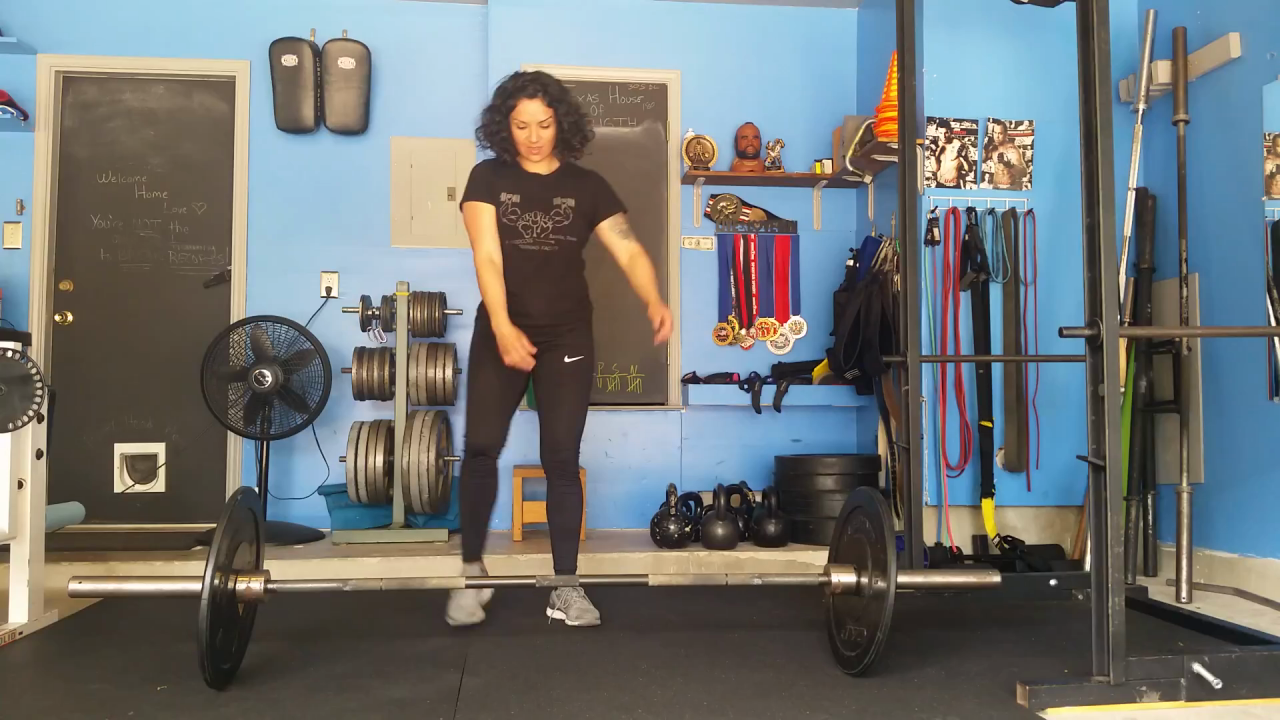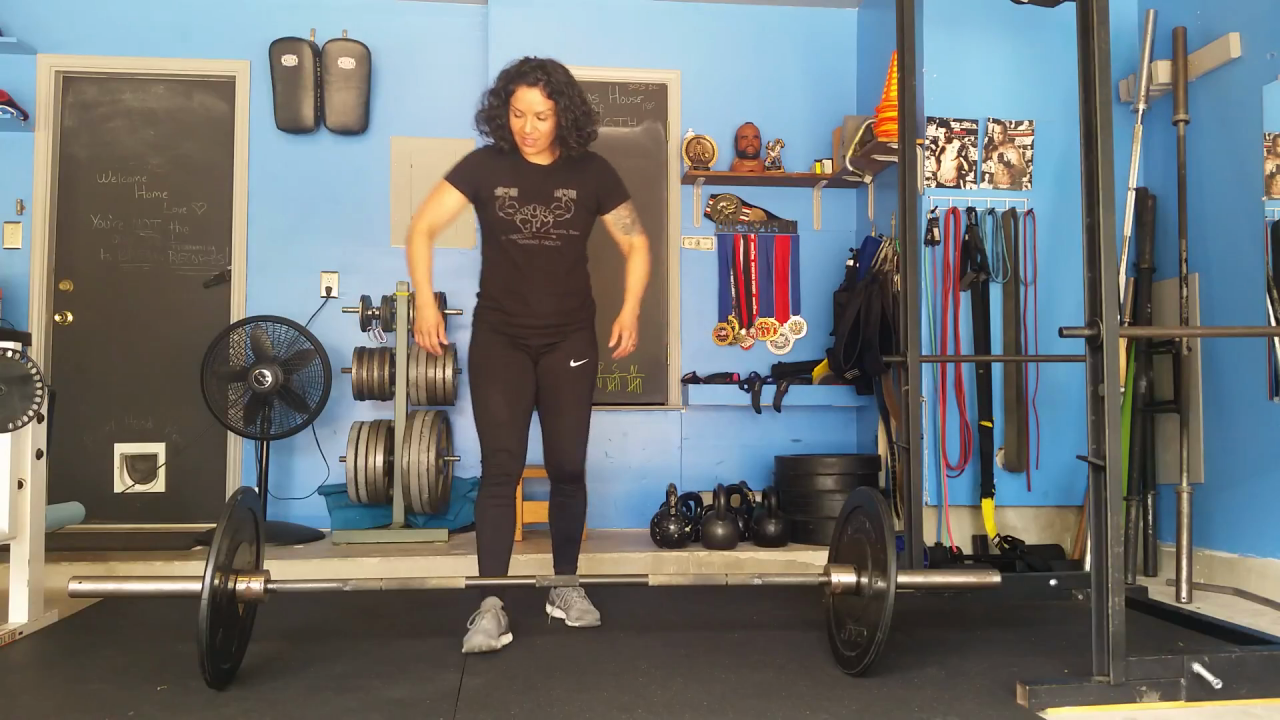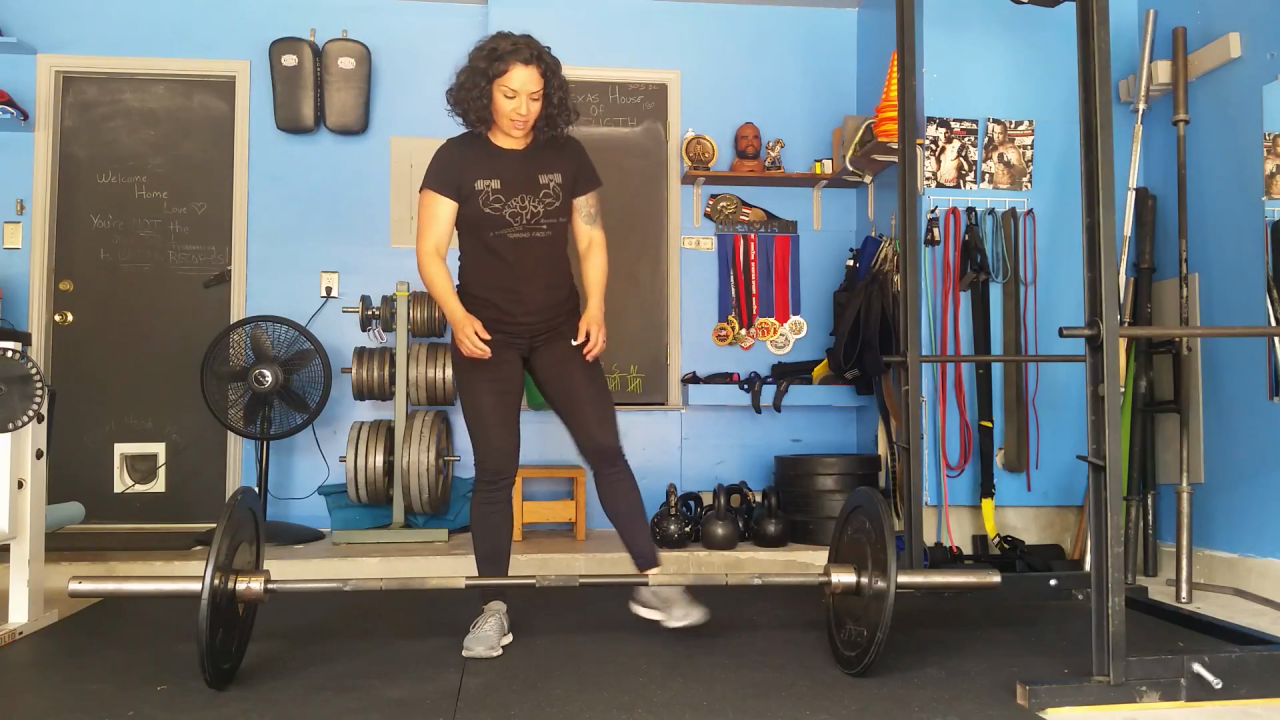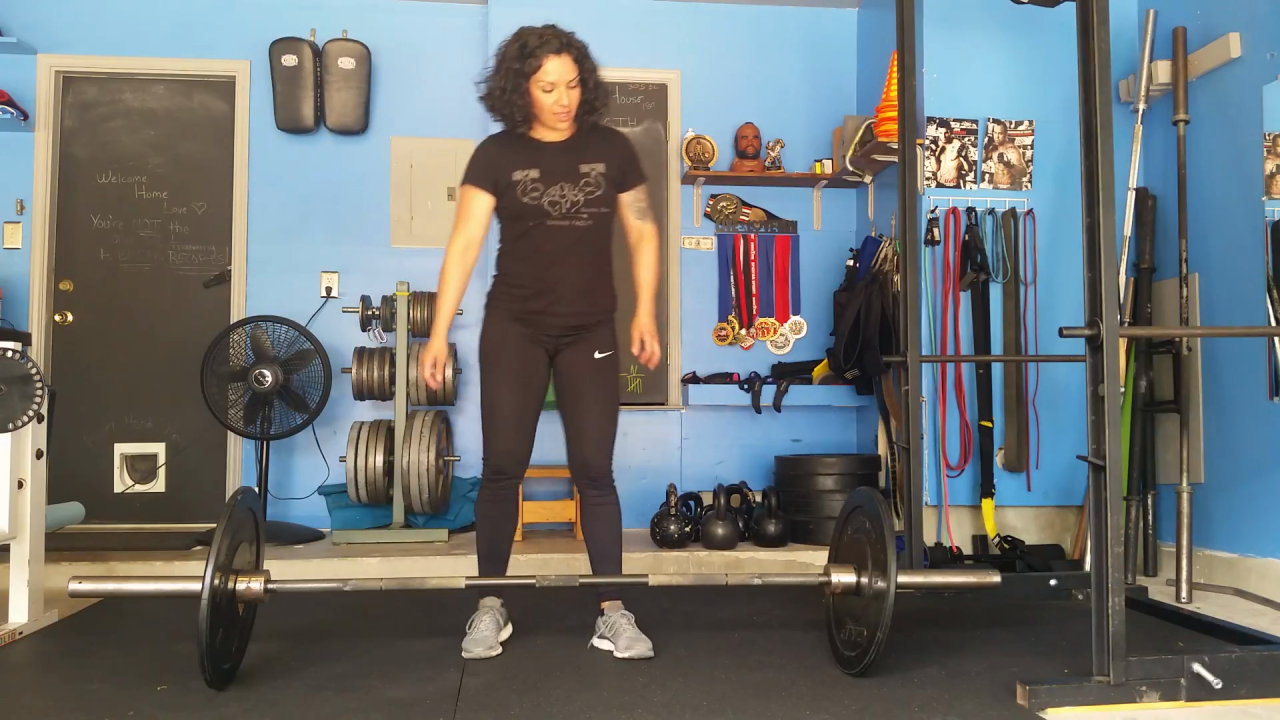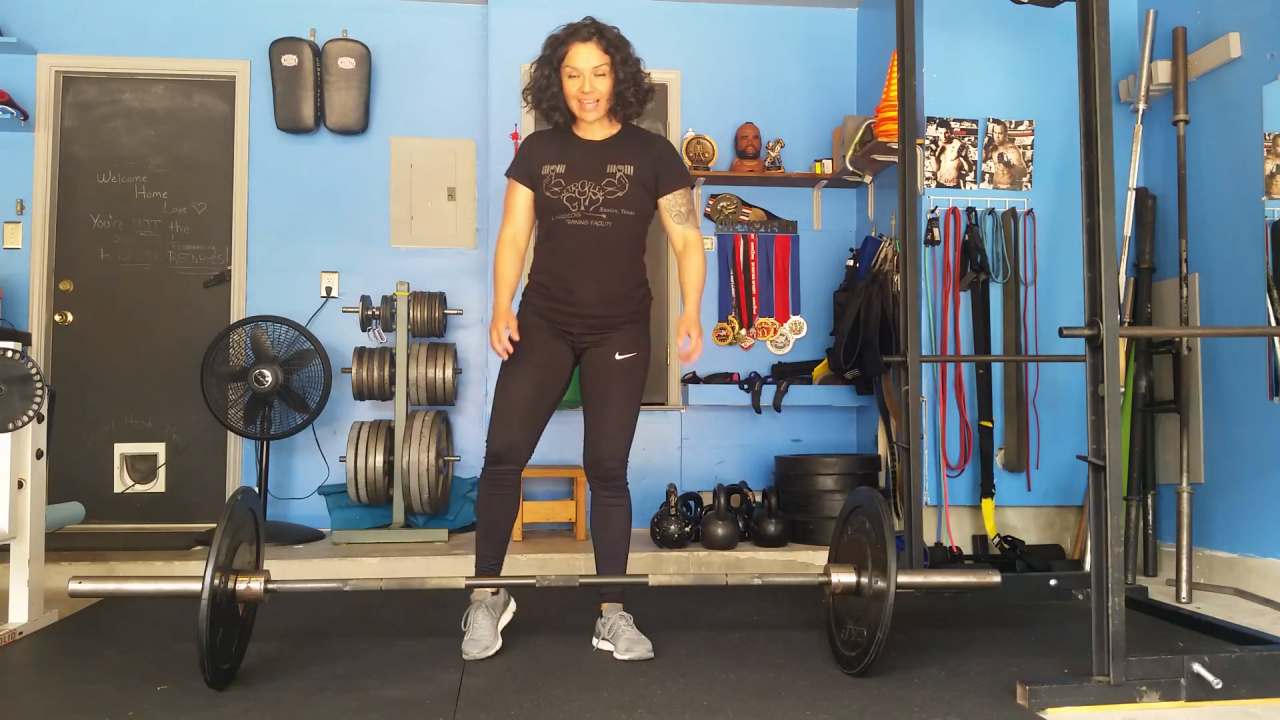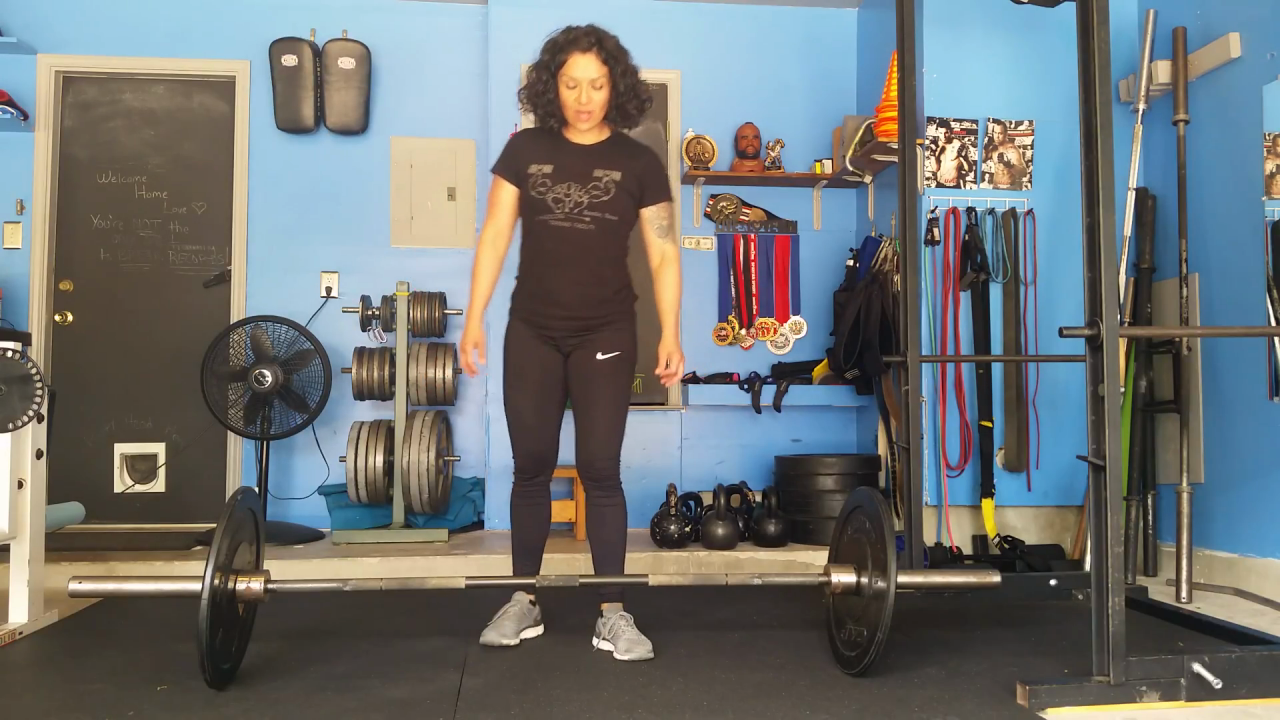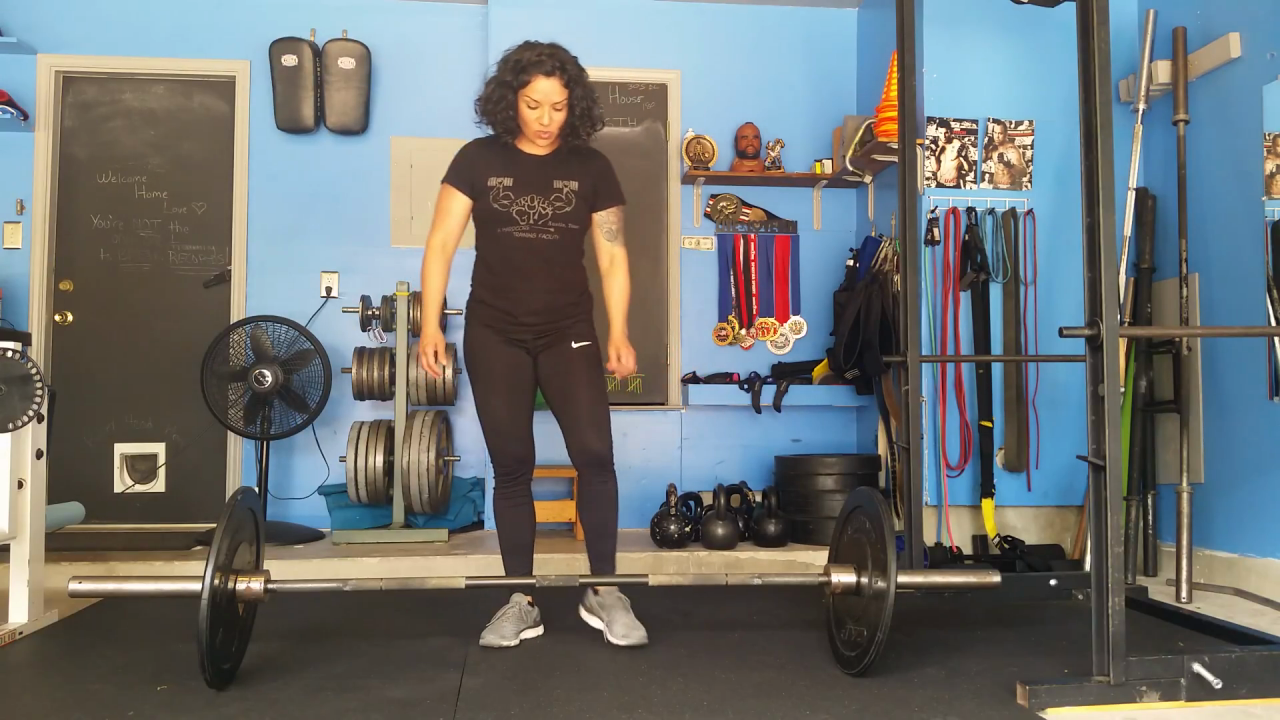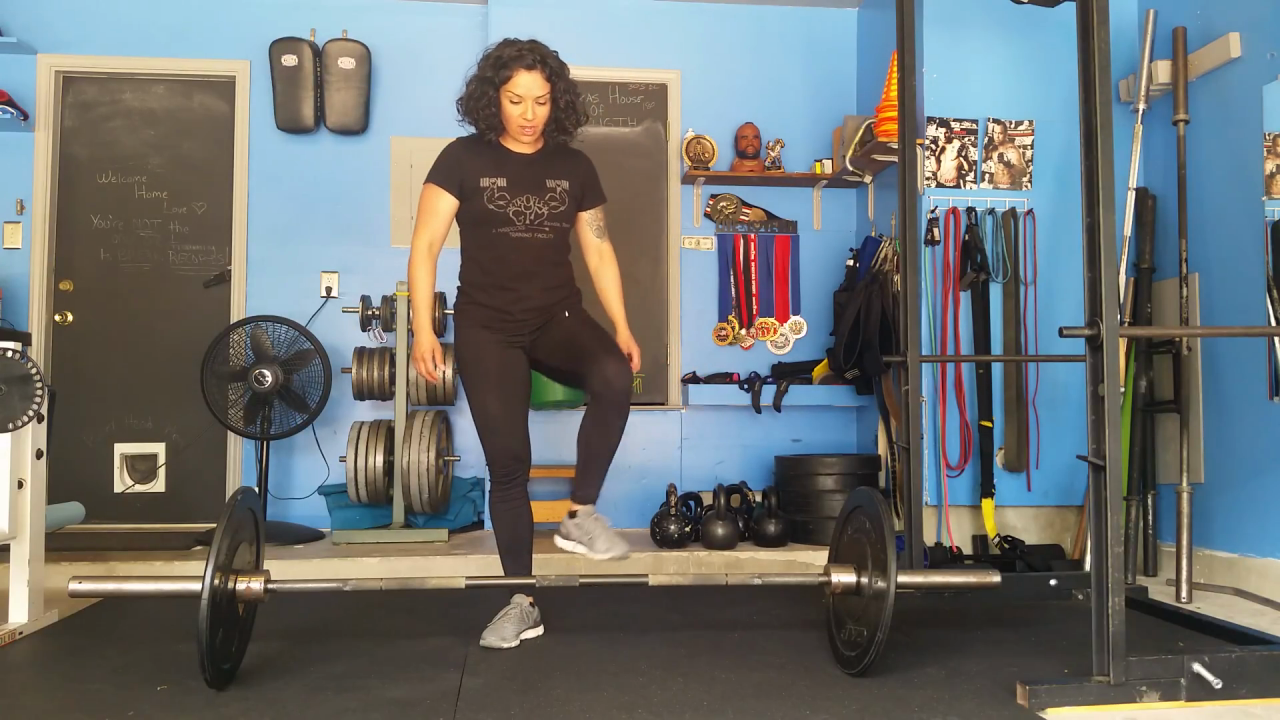
dt=0.4s
person 1, frame 1
left shoulder: (587, 186)
right shoulder: (488, 178)
left elbow: (631, 253)
right elbow: (487, 257)
left wrist: (655, 302)
right wrist: (502, 328)
left hip: (567, 337)
right hip: (503, 335)
left knee: (561, 459)
right knee: (482, 447)
left ankle: (566, 586)
right ankle: (472, 573)
person 1, frame 2
left shoulder: (592, 172)
right shoulder: (484, 167)
left elbow: (635, 243)
right elbow: (421, 230)
left wrist: (630, 309)
right wrist: (425, 300)
left hip: (569, 336)
right hip: (500, 336)
left knee: (566, 466)
right knee: (501, 465)
left ankle: (564, 585)
right ankle: (491, 604)
person 1, frame 3
left shoulder: (566, 155)
right shoulder: (456, 159)
left elbow: (591, 241)
right elbow: (430, 249)
left wrist: (594, 309)
right wrist: (458, 316)
left hip: (557, 329)
right hip: (489, 335)
left knee: (604, 448)
right knee: (495, 469)
left ankle: (652, 582)
right ankle: (494, 608)
person 1, frame 4
left shoulder: (611, 149)
right shoulder: (497, 155)
left elbow: (642, 233)
right elbow: (464, 244)
left wrist: (646, 312)
right wrist: (440, 331)
left hip: (590, 332)
right hip: (514, 326)
left knee: (593, 469)
right knee: (504, 466)
left ankle: (612, 611)
right ankle: (491, 605)
person 1, frame 5
left shoulder: (652, 153)
right shoulder: (537, 150)
left elbow: (688, 241)
right elbow: (514, 236)
left wrist: (691, 311)
right wrist: (502, 307)
left hip: (619, 331)
right hip: (543, 323)
left knee: (607, 470)
right knee: (503, 454)
left ankle: (611, 613)
right ankle: (488, 594)
person 1, frame 6
left shoulder: (638, 163)
right shoulder: (525, 149)
left elbow: (664, 254)
right elbow: (495, 237)
left wrist: (669, 335)
right wrist: (473, 319)
left hip: (604, 333)
right hip: (532, 330)
left knee: (600, 468)
right knee: (532, 465)
left ankle: (612, 613)
right ankle: (525, 599)
person 1, frame 7
left shoulder: (592, 168)
right shoulder: (478, 160)
left elbow: (612, 256)
right elbow: (441, 244)
left wrist: (618, 332)
right wrist: (430, 324)
left hip: (567, 331)
right hip: (494, 333)
left knee: (592, 452)
right knee: (512, 465)
left ankle: (604, 591)
right ankle: (521, 601)
person 1, frame 8
left shoulder: (575, 166)
right shoulder: (463, 159)
left elbow: (598, 250)
right elbow: (425, 245)
left wrist: (622, 326)
right wrist: (422, 326)
left hip: (557, 317)
right hip: (486, 328)
left knee: (612, 375)
right knee: (507, 463)
left ankle: (582, 515)
right ankle: (522, 603)
